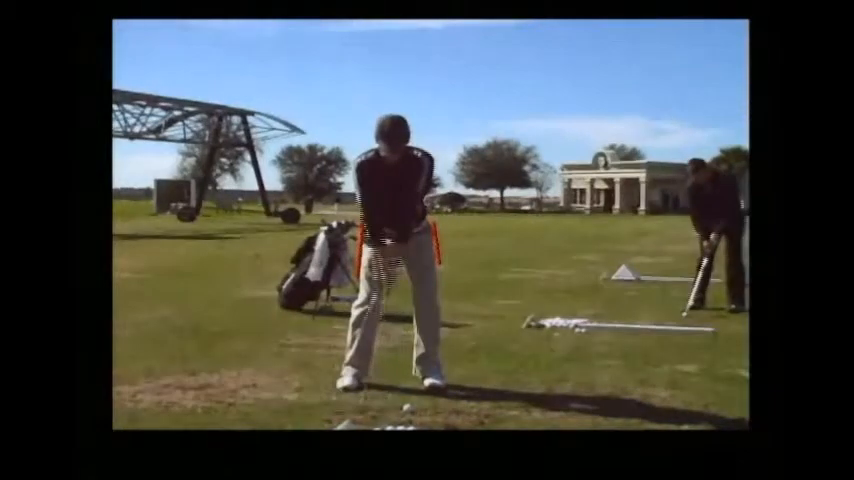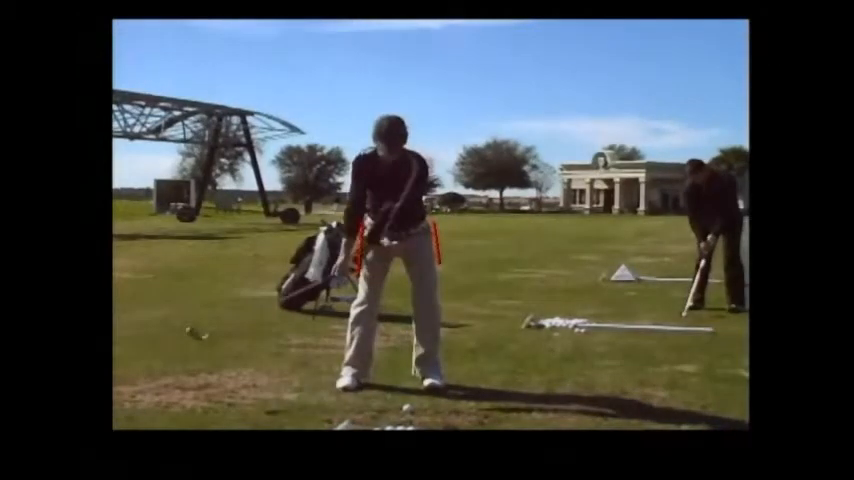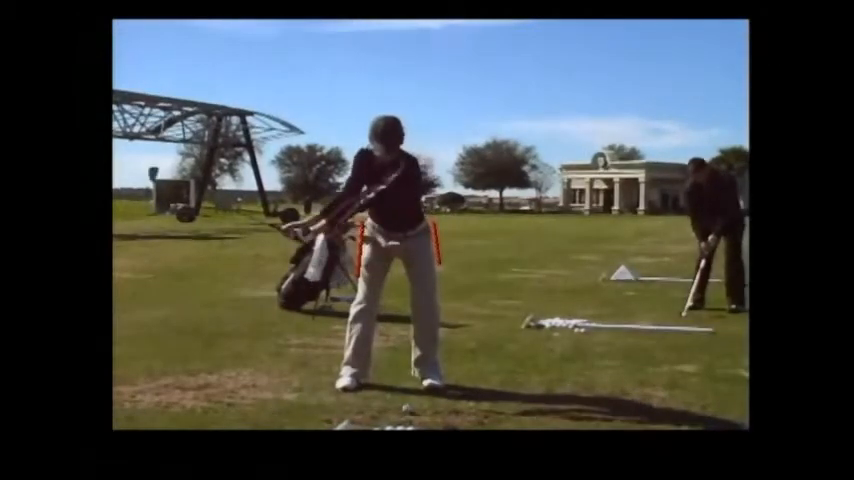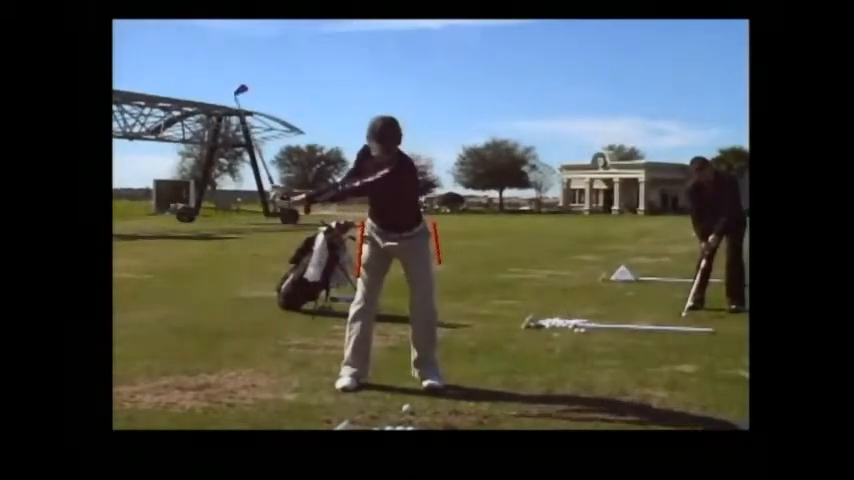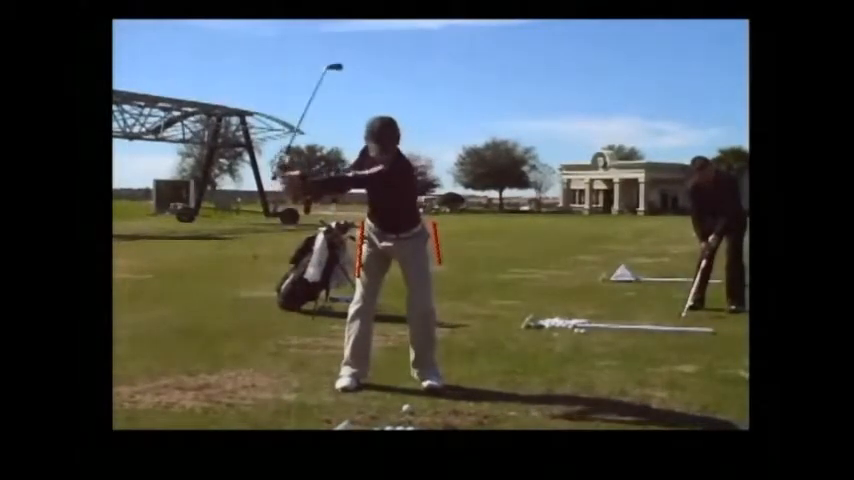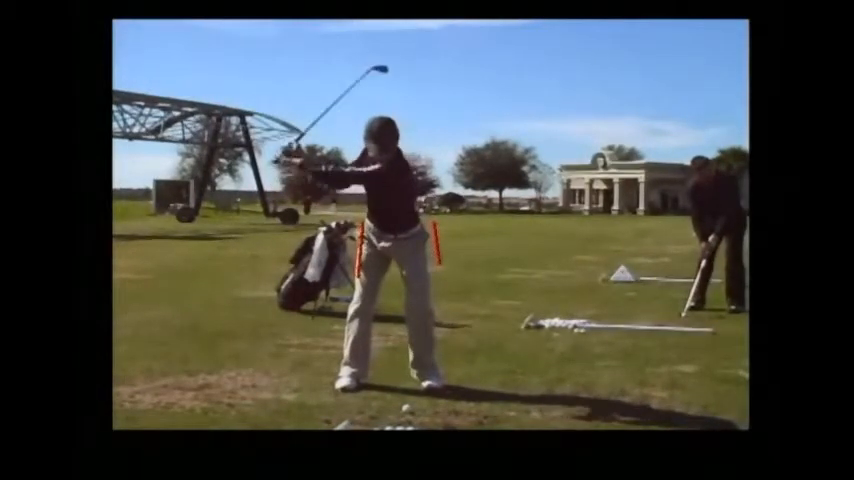
dt=0.4s
person 1, frame 1
left shoulder: (422, 161)
right shoulder: (365, 164)
left elbow: (412, 206)
right elbow: (369, 212)
left wrist: (397, 253)
right wrist: (380, 257)
left hip: (415, 233)
right hip: (379, 235)
left knee: (427, 299)
right knee: (367, 299)
left ankle: (429, 367)
right ankle: (354, 368)
person 1, frame 2
left shoulder: (416, 165)
right shoulder: (363, 162)
left elbow: (397, 208)
right elbow: (356, 205)
left wrist: (364, 247)
right wrist: (346, 248)
left hip: (414, 234)
right hip: (377, 234)
left knee: (426, 300)
right knee: (365, 300)
left ankle: (429, 367)
right ankle: (354, 368)
person 1, frame 3
left shoulder: (408, 166)
right shoulder: (364, 158)
left elbow: (374, 199)
right elbow: (349, 193)
left wrist: (329, 222)
right wrist: (315, 218)
left hip: (413, 235)
right hip: (378, 232)
left knee: (425, 301)
right knee: (365, 300)
left ankle: (427, 368)
right ankle: (353, 368)
person 1, frame 4
left shoulder: (402, 168)
right shoulder: (366, 154)
left elbow: (360, 189)
right elbow: (347, 184)
left wrist: (311, 197)
right wrist: (312, 195)
left hip: (411, 237)
right hip: (376, 233)
left knee: (423, 303)
right knee: (364, 300)
left ankle: (427, 369)
right ankle: (353, 369)
person 1, frame 5
left shoulder: (399, 168)
right shoulder: (369, 154)
left elbow: (352, 181)
right elbow: (345, 180)
left wrist: (308, 182)
right wrist: (311, 183)
left hip: (409, 238)
right hip: (376, 234)
left knee: (421, 304)
right knee: (363, 301)
left ankle: (427, 370)
right ankle: (352, 369)
person 1, frame 6
left shoulder: (394, 169)
right shoulder: (372, 155)
left elbow: (347, 178)
right elbow: (341, 178)
left wrist: (305, 166)
right wrist: (307, 163)
left hip: (406, 238)
right hip: (374, 234)
left knee: (419, 304)
right knee: (361, 302)
left ankle: (426, 370)
right ankle: (351, 369)
person 2, frame 1
left shoulder: (728, 180)
right shoulder: (693, 187)
left elbow: (732, 210)
right elbow: (695, 214)
left wrist: (718, 232)
right wrist: (704, 238)
left hip: (732, 221)
right hip: (708, 223)
left knee: (733, 259)
right knee: (704, 259)
left ankle: (736, 301)
right ankle: (698, 299)
person 2, frame 2
left shoulder: (726, 181)
right shoulder: (691, 187)
left elbow: (728, 211)
right elbow: (693, 215)
left wrist: (715, 234)
right wrist: (701, 239)
left hip: (730, 221)
right hip: (706, 223)
left knee: (731, 259)
right knee: (702, 259)
left ankle: (736, 301)
right ankle: (697, 299)
person 2, frame 3
left shoulder: (727, 181)
right shoulder: (692, 187)
left elbow: (730, 212)
right elbow: (694, 215)
left wrist: (716, 234)
right wrist: (701, 239)
left hip: (732, 222)
right hip: (708, 223)
left knee: (733, 259)
right knee: (703, 258)
left ankle: (736, 301)
right ankle: (697, 299)
person 2, frame 4
left shoulder: (729, 181)
right shoulder: (694, 186)
left elbow: (731, 212)
right elbow: (695, 214)
left wrist: (717, 234)
right wrist: (702, 239)
left hip: (733, 221)
right hip: (710, 222)
left knee: (733, 259)
right knee: (704, 258)
left ankle: (736, 301)
right ankle: (698, 298)
person 2, frame 5
left shoulder: (729, 181)
right shoulder: (695, 186)
left elbow: (730, 212)
right elbow: (696, 214)
left wrist: (717, 234)
right wrist: (702, 239)
left hip: (734, 221)
right hip: (711, 221)
left knee: (733, 259)
right knee: (705, 258)
left ankle: (736, 301)
right ankle: (698, 298)
person 2, frame 6
left shoulder: (729, 181)
right shoulder: (694, 186)
left elbow: (730, 211)
right elbow: (696, 214)
left wrist: (717, 234)
right wrist: (702, 239)
left hip: (733, 221)
right hip: (710, 222)
left knee: (733, 259)
right knee: (705, 258)
left ankle: (736, 301)
right ankle: (698, 299)
